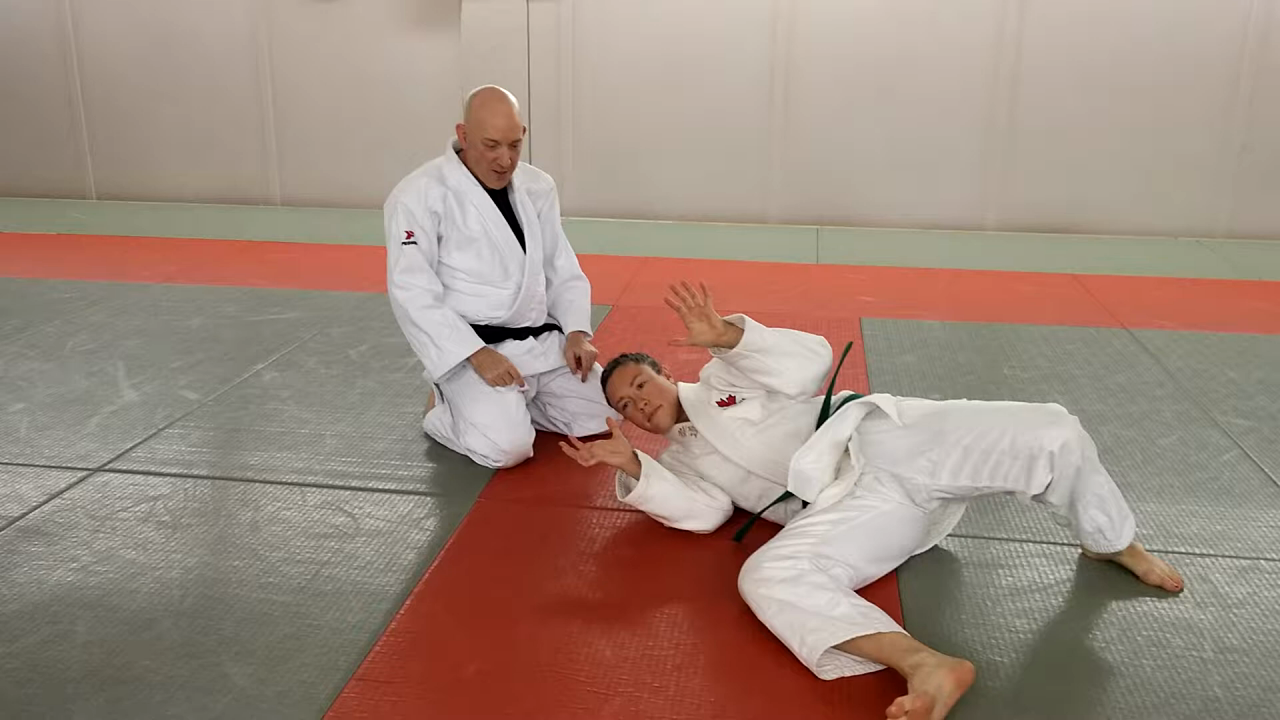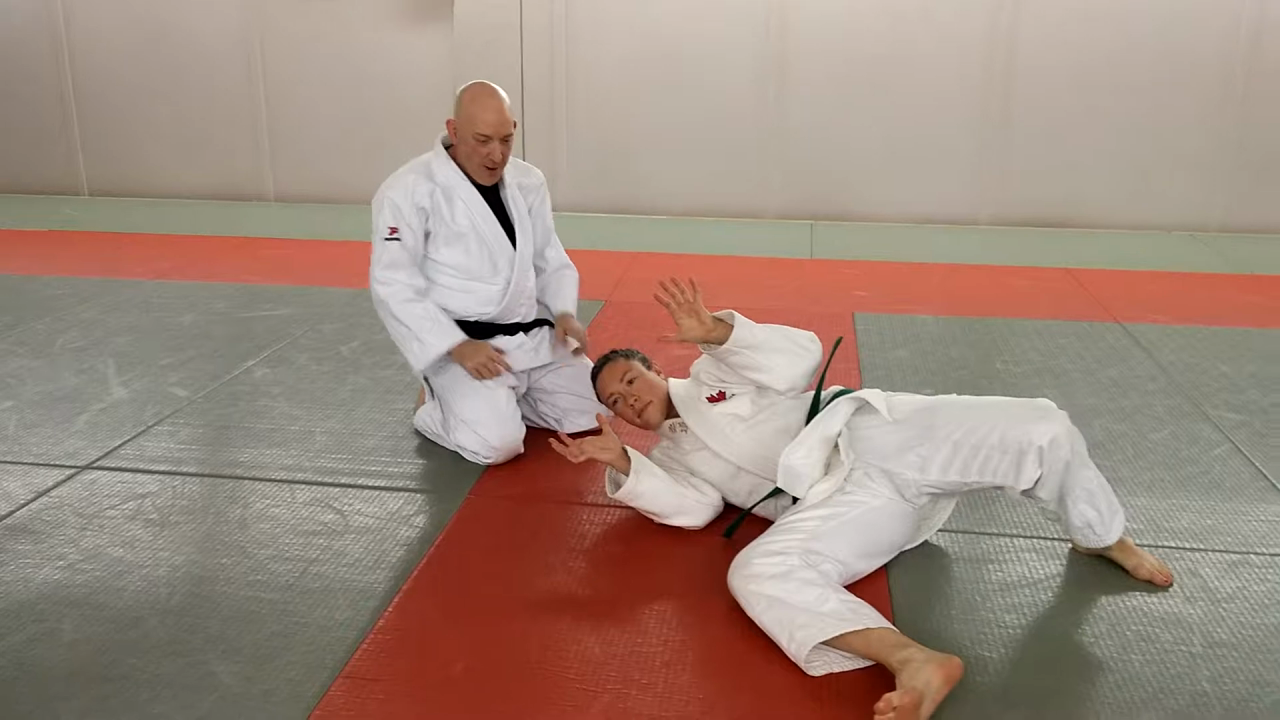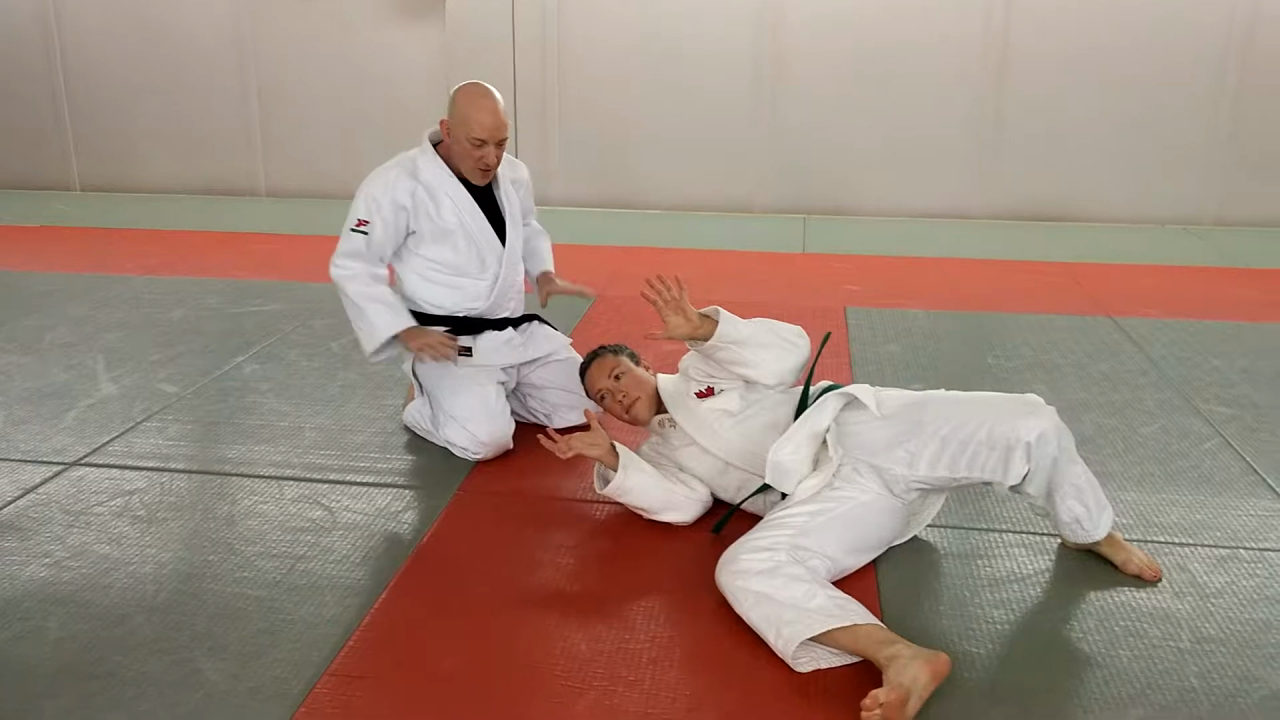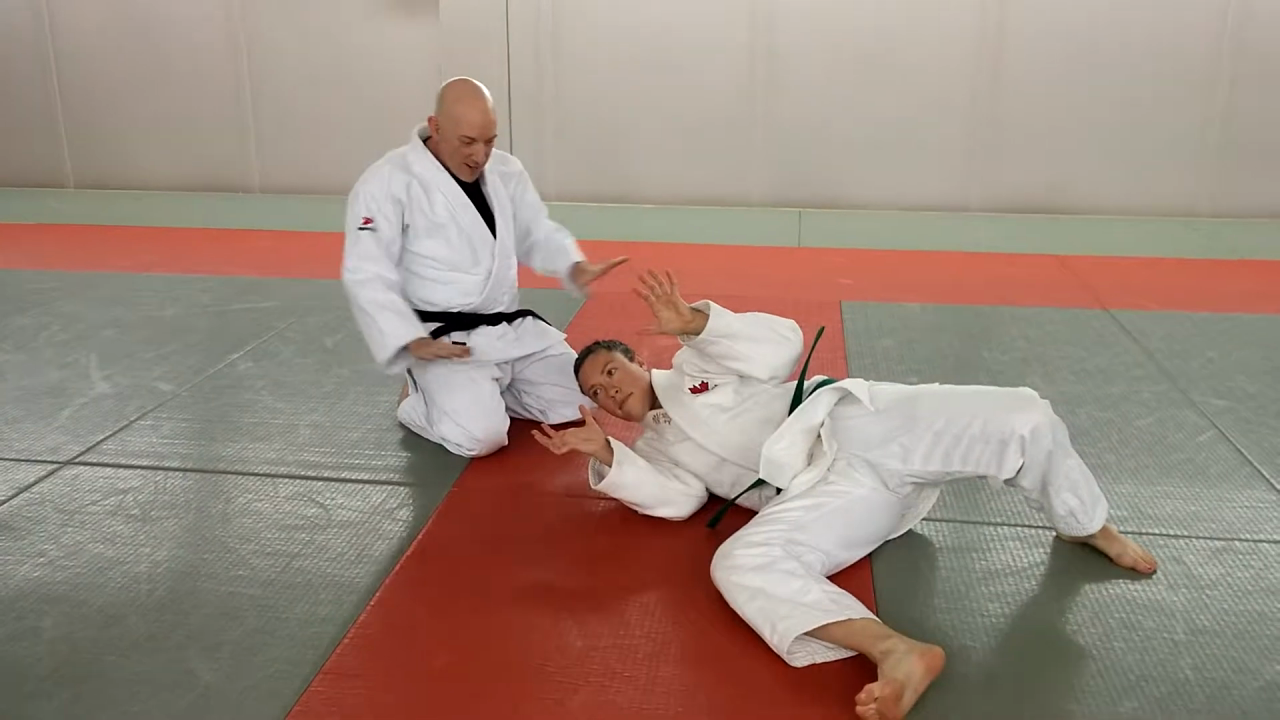
dt=0.2s
person 1, frame 1
left shoulder: (722, 376)
right shoulder: (680, 460)
left elbow: (809, 360)
right elbow: (700, 510)
left wrist: (727, 335)
right wrist: (631, 468)
left hip: (886, 438)
right hip: (845, 501)
left knee: (1049, 432)
right knee: (767, 580)
left ankle: (1113, 545)
right ankle: (928, 667)
person 1, frame 2
left shoulder: (713, 370)
right shoulder: (672, 453)
left elbow: (799, 356)
right elbow: (692, 506)
left wrist: (717, 331)
right wrist: (621, 463)
left hip: (877, 433)
right hip: (837, 497)
left knee: (1039, 428)
right knee: (757, 575)
left ankle: (1105, 540)
right ankle: (916, 662)
person 1, frame 3
left shoulder: (701, 366)
right shoulder: (661, 452)
left elbow: (787, 351)
right elbow: (679, 502)
left wrist: (703, 328)
right wrist: (610, 460)
left hip: (863, 428)
right hip: (825, 492)
left knee: (1025, 424)
right knee: (744, 572)
left ankle: (1092, 535)
right ankle: (903, 658)
person 1, frame 4
left shoulder: (696, 362)
right shoulder: (656, 447)
left elbow: (779, 344)
right elbow: (675, 497)
left wrist: (694, 323)
right wrist: (603, 455)
left hip: (859, 423)
right hip: (820, 486)
left knee: (1021, 417)
right knee: (738, 566)
left ankle: (1088, 528)
right ankle: (897, 652)
person 2, frame 1
left shoulder: (537, 187)
right shoulder: (419, 195)
left elbow: (562, 270)
right elbow: (413, 294)
left wrist: (576, 332)
right wrist: (476, 354)
left hip: (542, 342)
right hip: (471, 351)
left knee: (603, 418)
right knee: (506, 447)
left ankle: (510, 401)
right ankle: (443, 408)
person 2, frame 2
left shoulder: (527, 181)
right shoulder: (409, 190)
left elbow: (550, 256)
right elbow: (392, 283)
left wrist: (565, 314)
right wrist: (457, 346)
left hip: (531, 337)
right hip: (463, 347)
left knee: (596, 414)
right knee: (497, 443)
left ankle: (509, 396)
right ankle: (435, 403)
person 2, frame 3
left shoulder: (513, 176)
right shoulder: (396, 185)
right elbow: (352, 268)
left wrist: (544, 275)
right wrist: (403, 331)
left hip: (520, 332)
right hip: (449, 344)
left knee: (585, 409)
right knee: (486, 439)
left ankle: (495, 392)
right ankle: (423, 400)
person 2, frame 4
left shoulder: (505, 170)
right shoulder: (387, 182)
left elbow: (537, 232)
right elbow: (367, 275)
left wrist: (576, 268)
right wrist: (412, 342)
left hip: (512, 329)
right hip: (439, 339)
left knee: (579, 405)
right knee: (478, 437)
left ankle: (482, 391)
right ankle: (417, 398)
